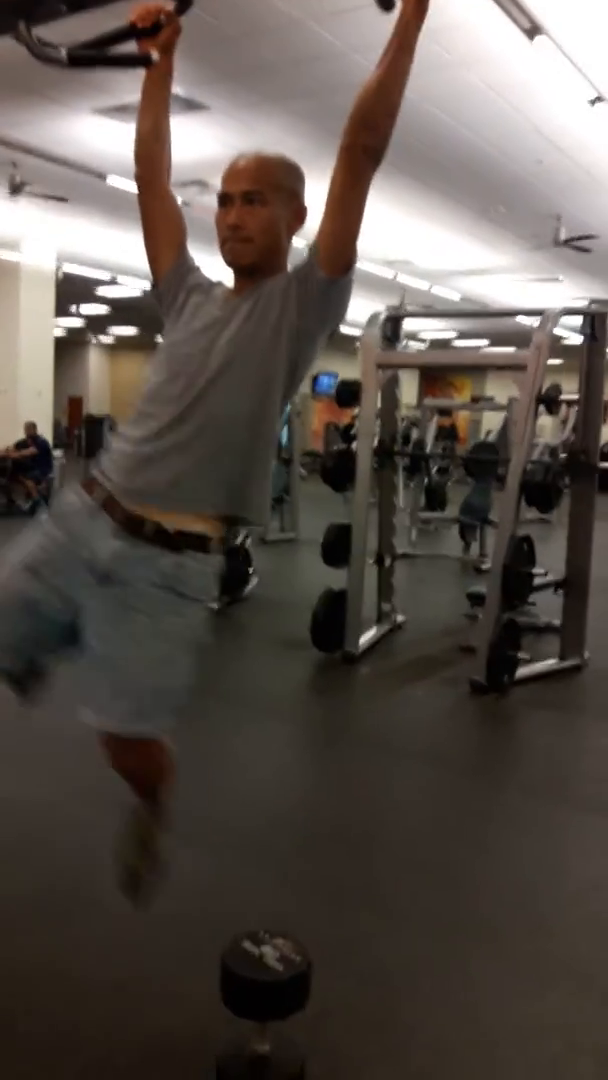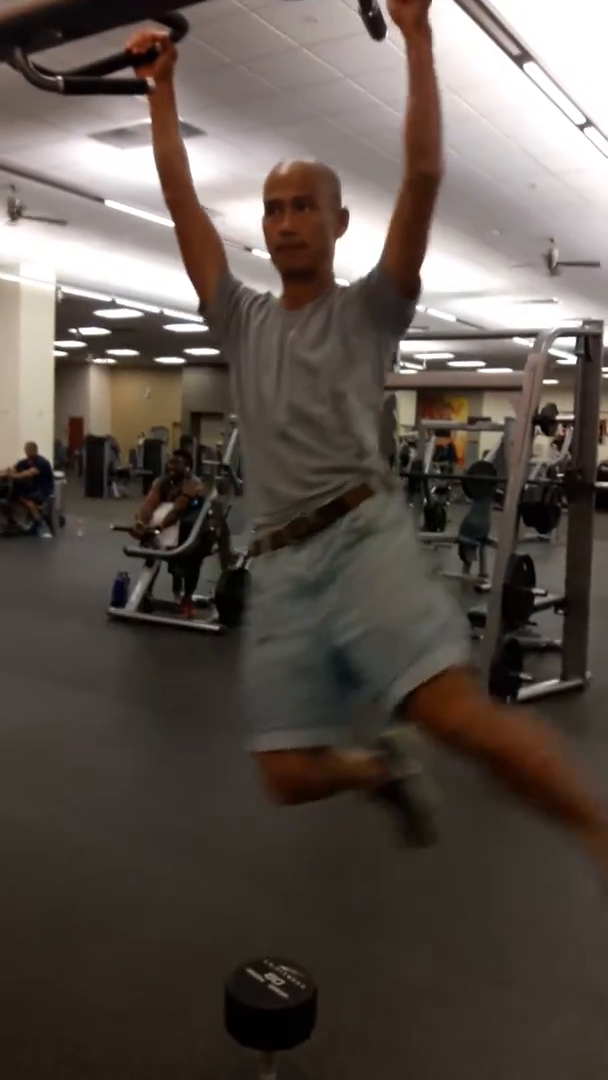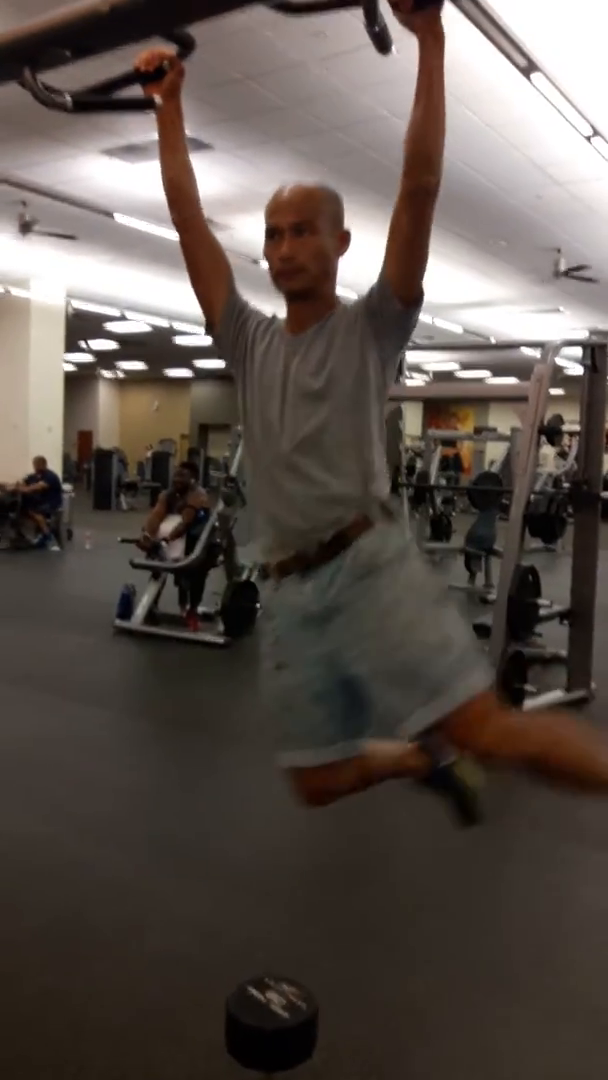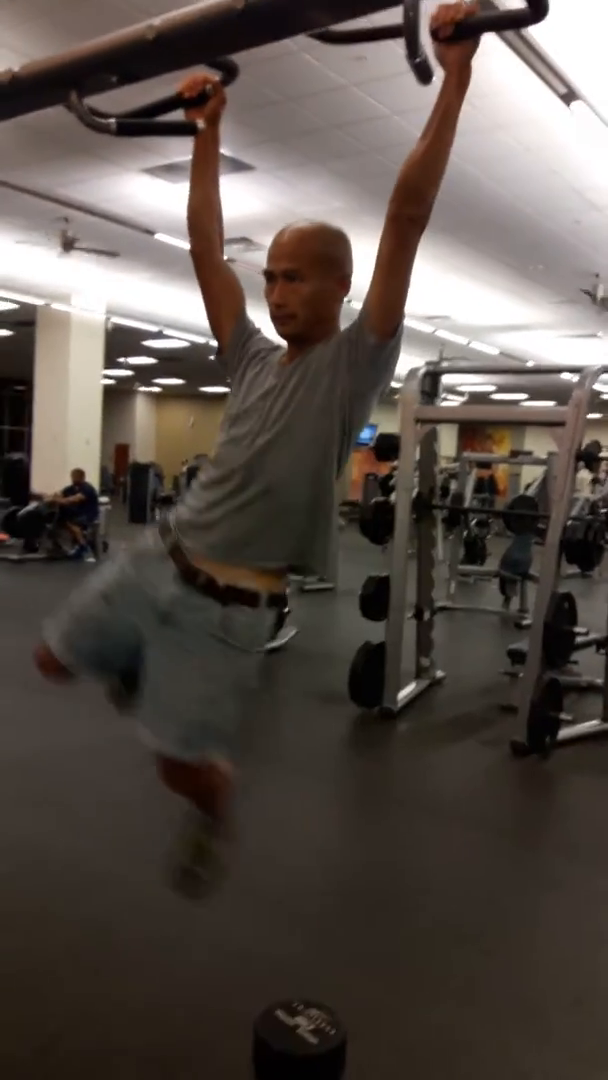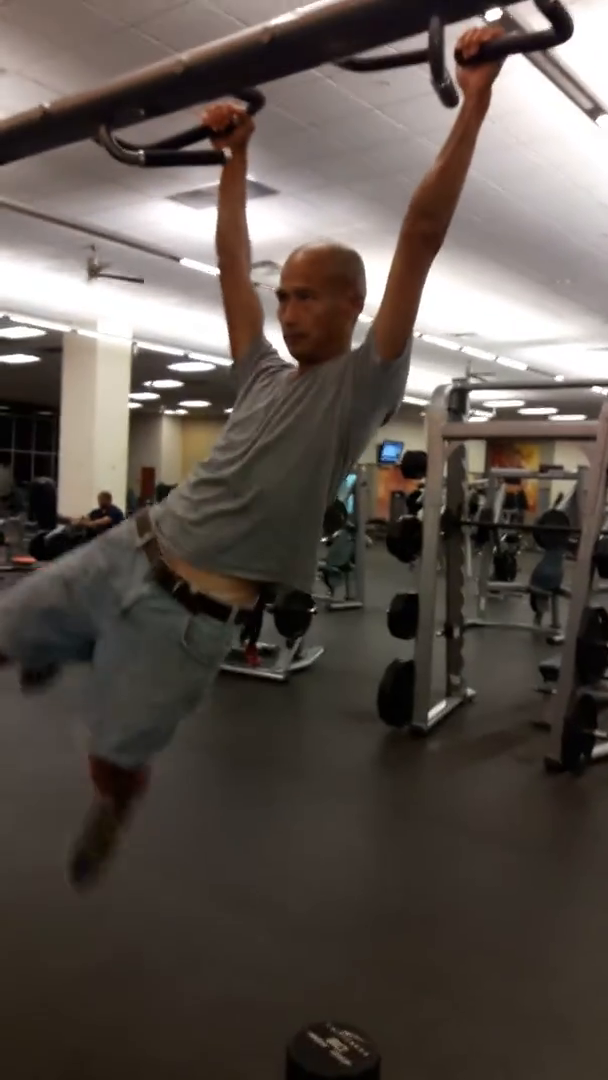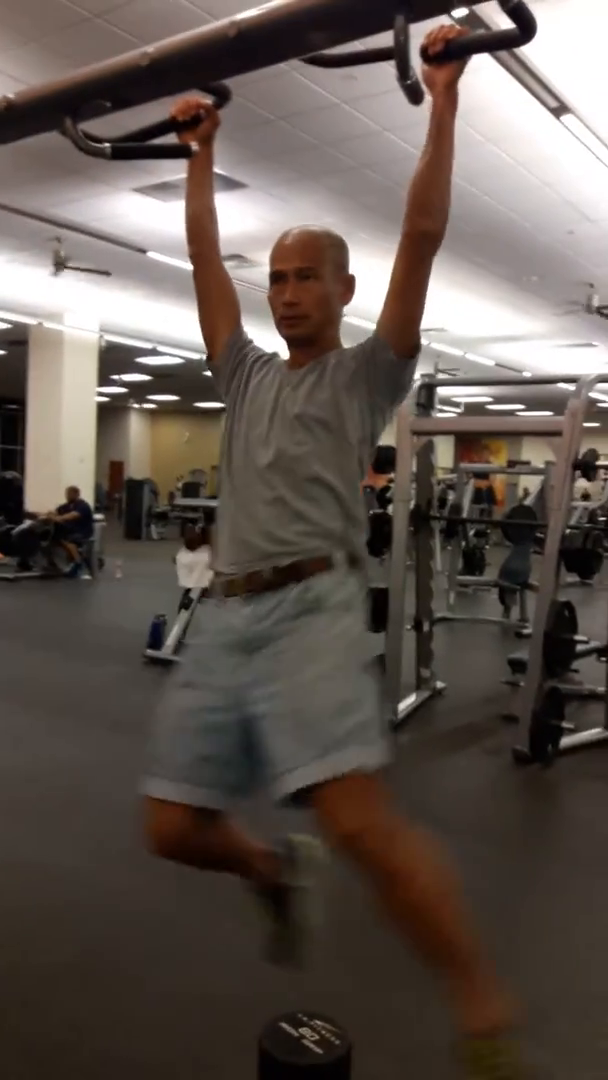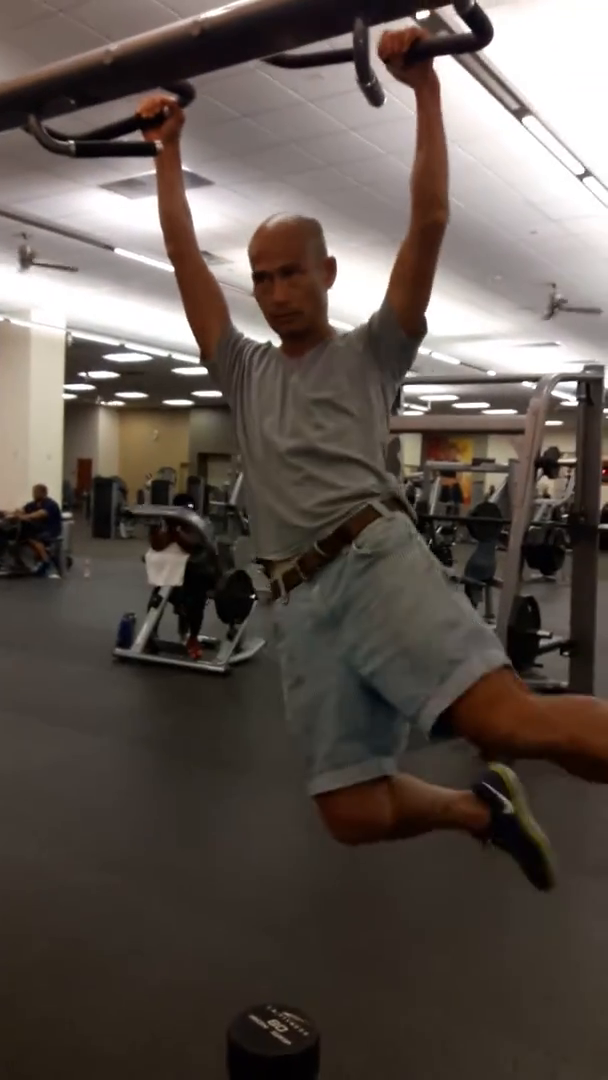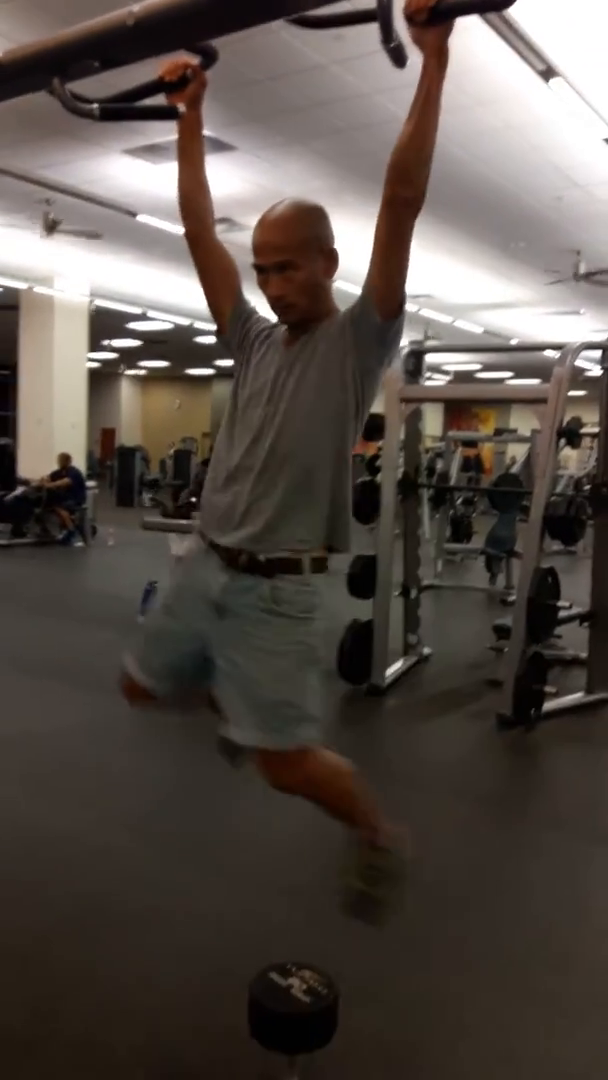
dt=0.4s
person 1, frame 1
left shoulder: (304, 299)
right shoulder: (189, 298)
left elbow: (359, 156)
right elbow: (151, 185)
left hip: (166, 560)
right hip: (83, 523)
left knee: (129, 742)
left ankle: (150, 812)
person 1, frame 2
left shoulder: (370, 308)
right shoulder: (241, 317)
left elbow: (425, 176)
right elbow: (183, 207)
right wrist: (160, 90)
left hip: (362, 538)
right hip: (281, 565)
left knee: (459, 713)
right knee: (290, 776)
right ankle: (380, 764)
person 1, frame 3
left shoulder: (372, 325)
right shoulder: (248, 339)
left elbow: (421, 184)
right elbow: (188, 220)
right wrist: (169, 107)
left hip: (368, 565)
right hip: (292, 587)
left knee: (488, 733)
right knee: (317, 780)
right ankle: (424, 753)
person 1, frame 4
left shoulder: (358, 364)
right shoulder: (252, 358)
left elbow: (406, 220)
right elbow: (205, 245)
left wrist: (454, 78)
right wrist: (206, 131)
left hip: (228, 605)
right hip: (157, 562)
left knee: (181, 765)
right knee: (55, 660)
left ankle: (211, 818)
right ankle: (149, 672)
person 1, frame 5
left shoulder: (363, 382)
right shoulder: (264, 375)
left elbow: (421, 239)
right elbow: (231, 264)
left wrist: (474, 99)
right wrist: (235, 157)
left hip: (192, 610)
right hip: (130, 554)
left knee: (116, 766)
left ankle: (111, 816)
right ankle: (75, 642)
person 1, frame 6
left shoulder: (367, 370)
right shoulder: (246, 376)
left elbow: (419, 238)
right elbow: (207, 263)
left wrist: (443, 99)
right wrist: (200, 152)
left hip: (314, 609)
right hip: (226, 618)
left knee: (363, 820)
right knee: (167, 829)
right ankle: (275, 870)
person 1, frame 7
left shoulder: (371, 352)
right shoulder: (244, 368)
left elbow: (429, 223)
right elbow: (184, 254)
left wrist: (424, 90)
right wrist: (166, 149)
left hip: (375, 559)
right hip: (302, 601)
left knee: (508, 717)
right knee: (353, 814)
right ankle: (482, 807)
person 1, frame 8
left shoulder: (360, 336)
right shoulder: (257, 341)
left elbow: (401, 199)
right elbow: (199, 229)
right wrist: (190, 115)
left hip: (276, 590)
right hip: (207, 570)
left knee: (289, 762)
right knee: (140, 687)
left ankle: (376, 840)
right ankle: (252, 714)
